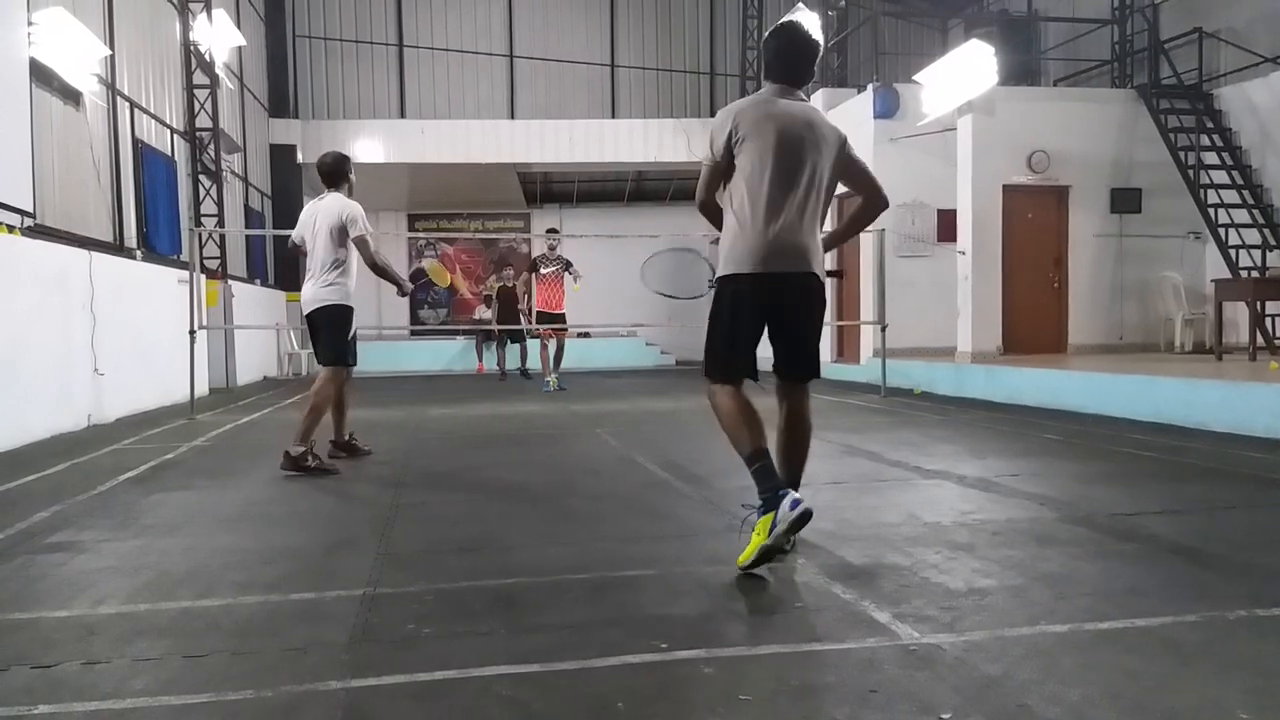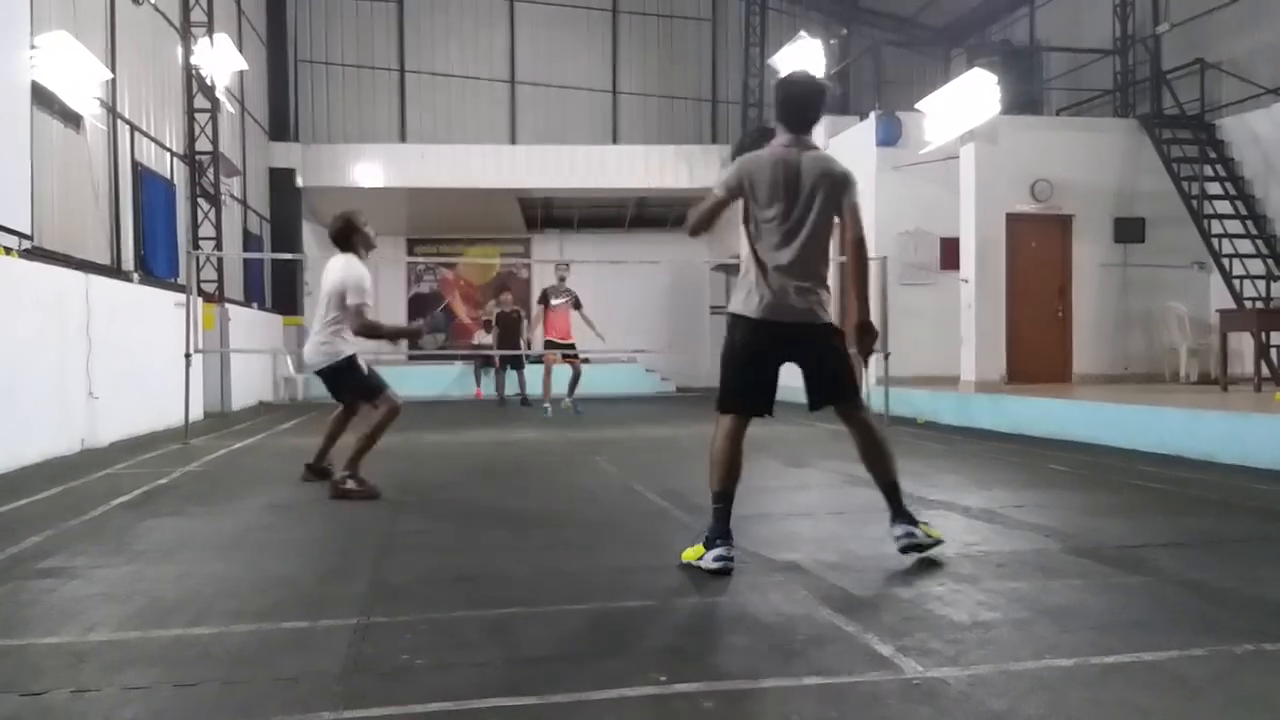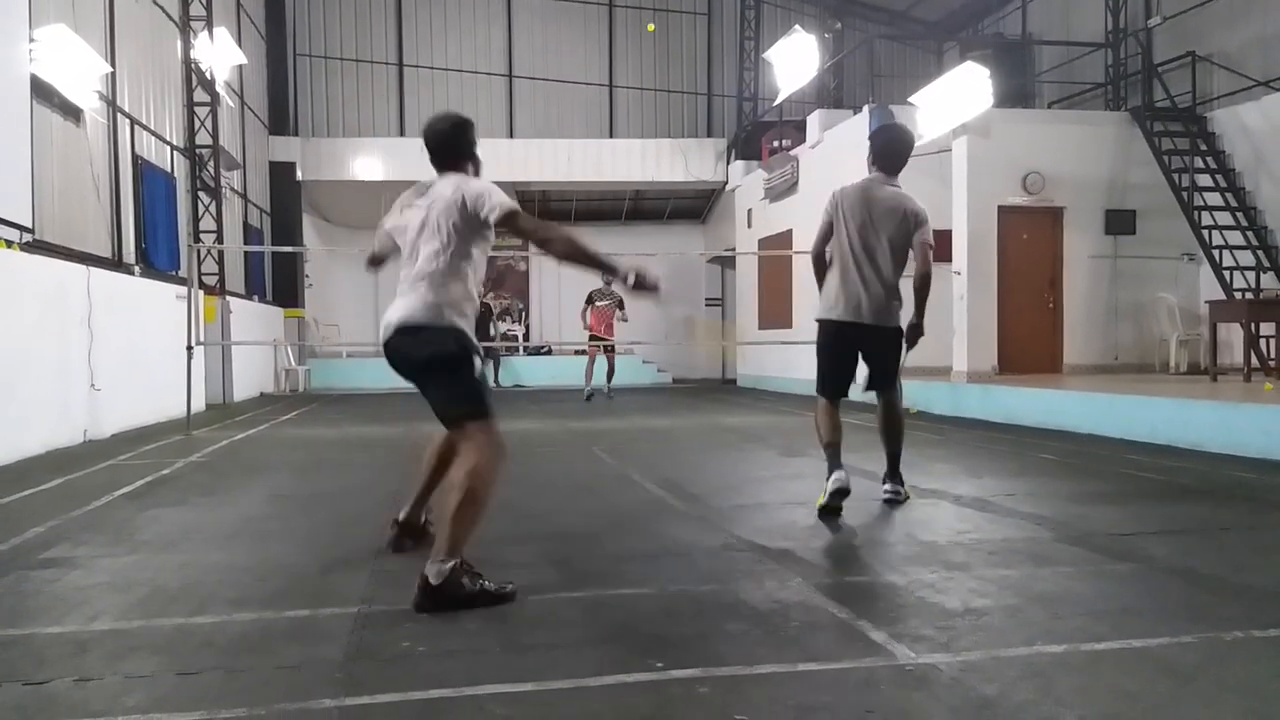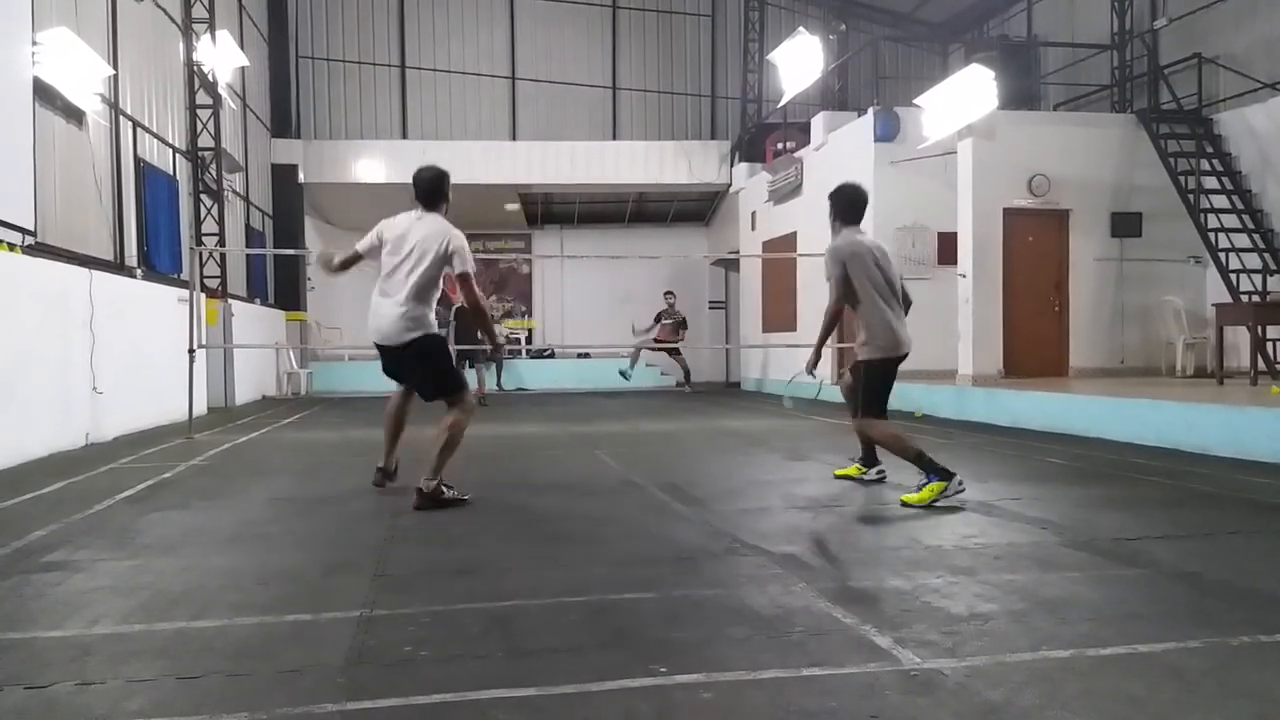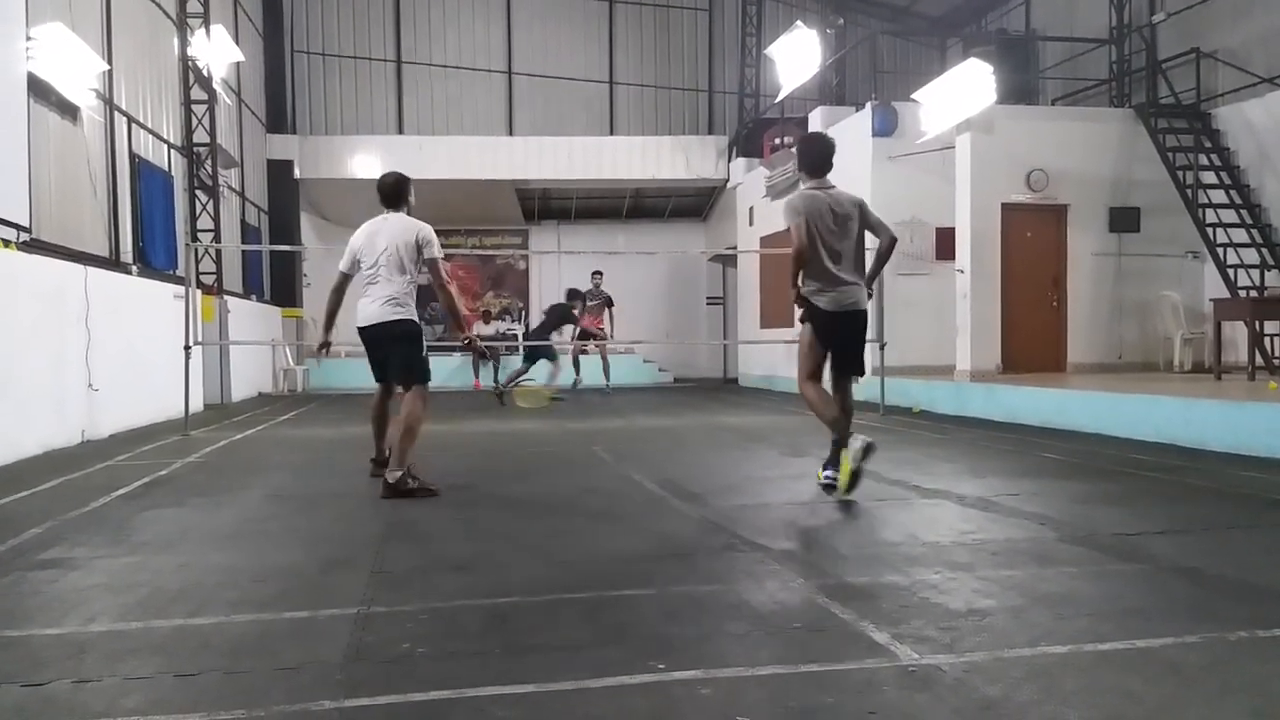
dt=1s
person 1, frame 1
left shoulder: (736, 115)
right shoulder: (827, 130)
left elbow: (705, 199)
right elbow: (875, 199)
left hip: (745, 267)
right hip: (804, 271)
left knee: (724, 385)
right knee: (793, 390)
left ankle: (775, 497)
right ankle: (784, 501)
person 1, frame 2
left shoulder: (751, 165)
right shoulder: (837, 172)
left elbow: (695, 225)
right elbow: (856, 241)
left wrist: (733, 182)
right wrist: (863, 315)
left hip: (757, 314)
right hip: (813, 315)
left knee: (731, 420)
right knee: (855, 414)
left ankle: (718, 540)
right ankle: (903, 520)
person 1, frame 3
left shoulder: (842, 196)
right shoulder: (912, 208)
left elbow: (818, 253)
right elbow: (923, 269)
right wrist: (918, 318)
left hip: (838, 313)
right hip: (884, 316)
left knee: (828, 400)
right knee: (888, 395)
left ankle: (836, 471)
right ankle: (893, 479)
person 1, frame 4
left shoulder: (838, 248)
right shoulder: (877, 247)
left elbow: (837, 305)
right elbow: (906, 298)
left wrist: (817, 350)
left hip: (877, 345)
right hip: (897, 341)
left knee: (866, 422)
right knee: (849, 387)
left ankle: (940, 476)
right ankle: (869, 462)
person 1, frame 5
left shoulder: (797, 203)
right shoulder: (853, 201)
left elbow: (800, 246)
right elbow: (889, 237)
left wrist: (794, 285)
right wrist: (867, 280)
left hip: (821, 303)
right hip: (856, 304)
left knee: (808, 381)
right knee: (842, 384)
left ankle: (851, 442)
right ankle: (835, 462)
person 2, frame 1
left shoulder: (309, 209)
right shoulder: (348, 208)
left elbow: (296, 244)
right elbow: (371, 259)
right wrist: (402, 283)
left hip: (313, 299)
right hip: (334, 299)
left knee: (341, 371)
right knee: (333, 373)
left ankle: (341, 439)
right ankle: (298, 450)
person 2, frame 2
left shoulder: (336, 264)
right shoulder: (357, 273)
right elbow: (361, 326)
left wrist: (390, 332)
right wrist: (404, 332)
left hip: (318, 352)
right hip: (335, 353)
left knee: (351, 405)
right knee: (389, 404)
left ankle: (318, 466)
right ankle: (346, 474)
person 2, frame 3
left shoulder: (410, 202)
right shoulder: (472, 191)
left elbow: (375, 257)
right elbow: (542, 236)
right wrist: (619, 273)
left hip: (400, 333)
right hip: (435, 332)
left knee: (463, 431)
right knee: (484, 447)
left ankle: (410, 522)
right ankle: (443, 575)
person 2, frame 4
left shoulder: (389, 226)
right shoulder: (451, 237)
left elbow: (342, 264)
right elbow: (471, 297)
left wrist: (328, 261)
right wrist: (491, 336)
left hip: (382, 331)
right hip: (416, 333)
left knee: (406, 388)
right knee: (461, 404)
left ankle: (386, 466)
right ankle: (430, 486)
person 2, frame 5
left shoulder: (362, 234)
right shoulder: (420, 230)
left elbow: (338, 287)
right elbow: (442, 284)
left wrist: (326, 332)
right wrist: (462, 328)
left hip: (366, 321)
right hip: (398, 319)
left knee: (386, 388)
right knee: (416, 392)
left ankle: (381, 458)
right ankle: (396, 475)
